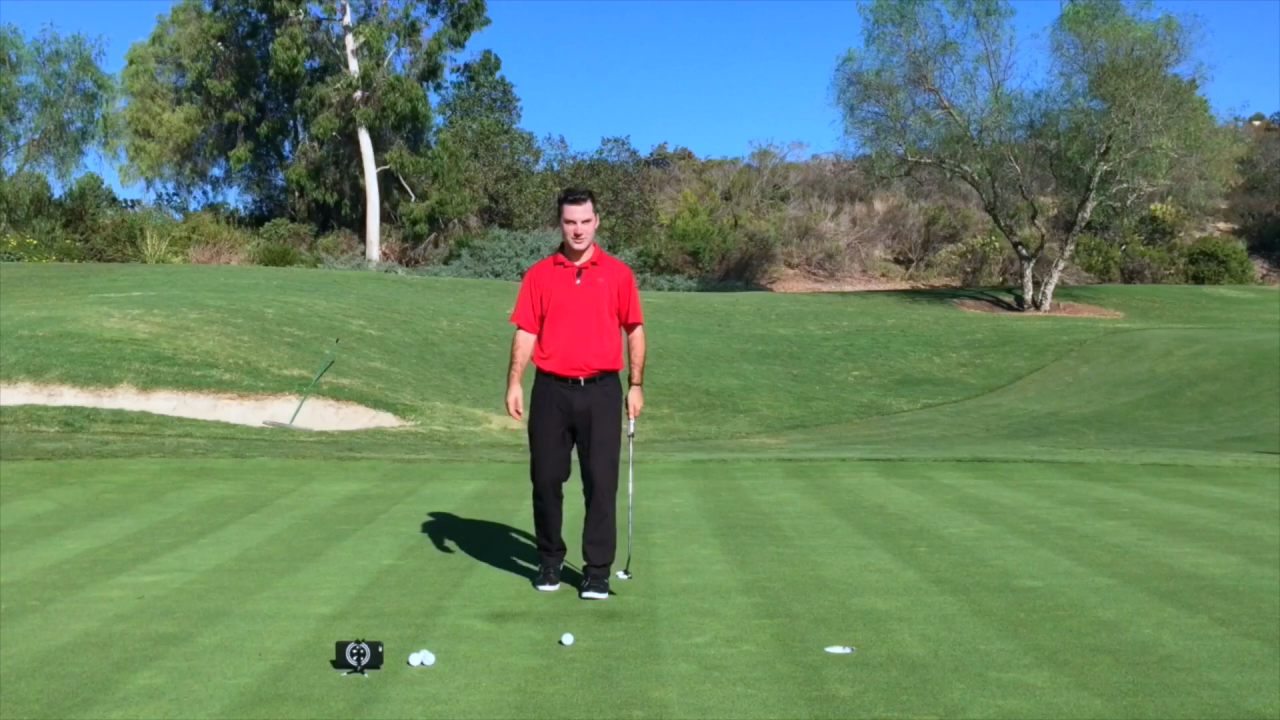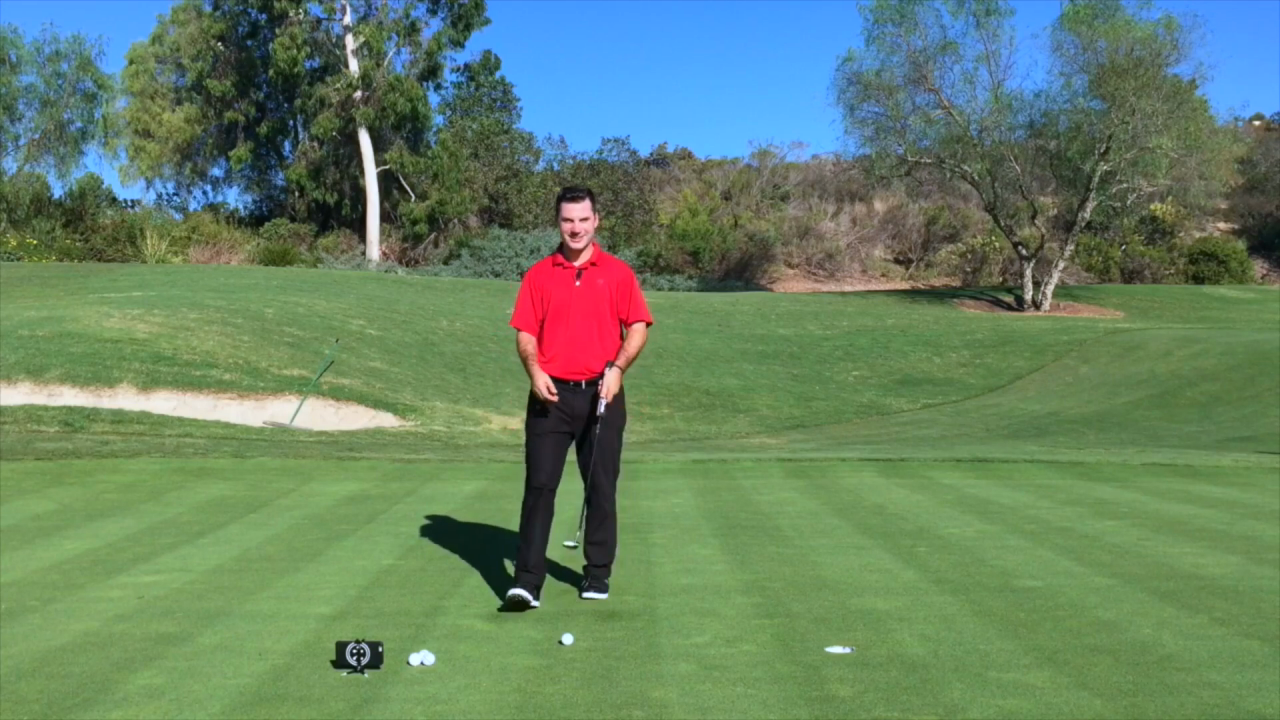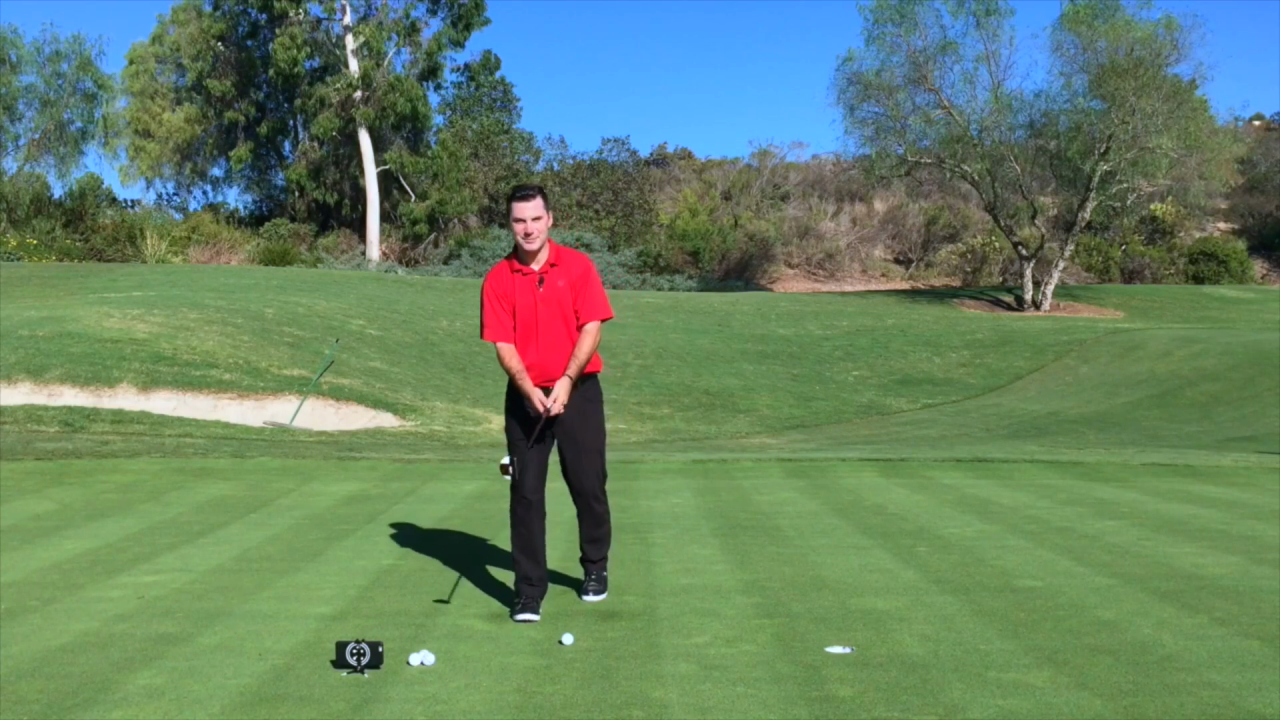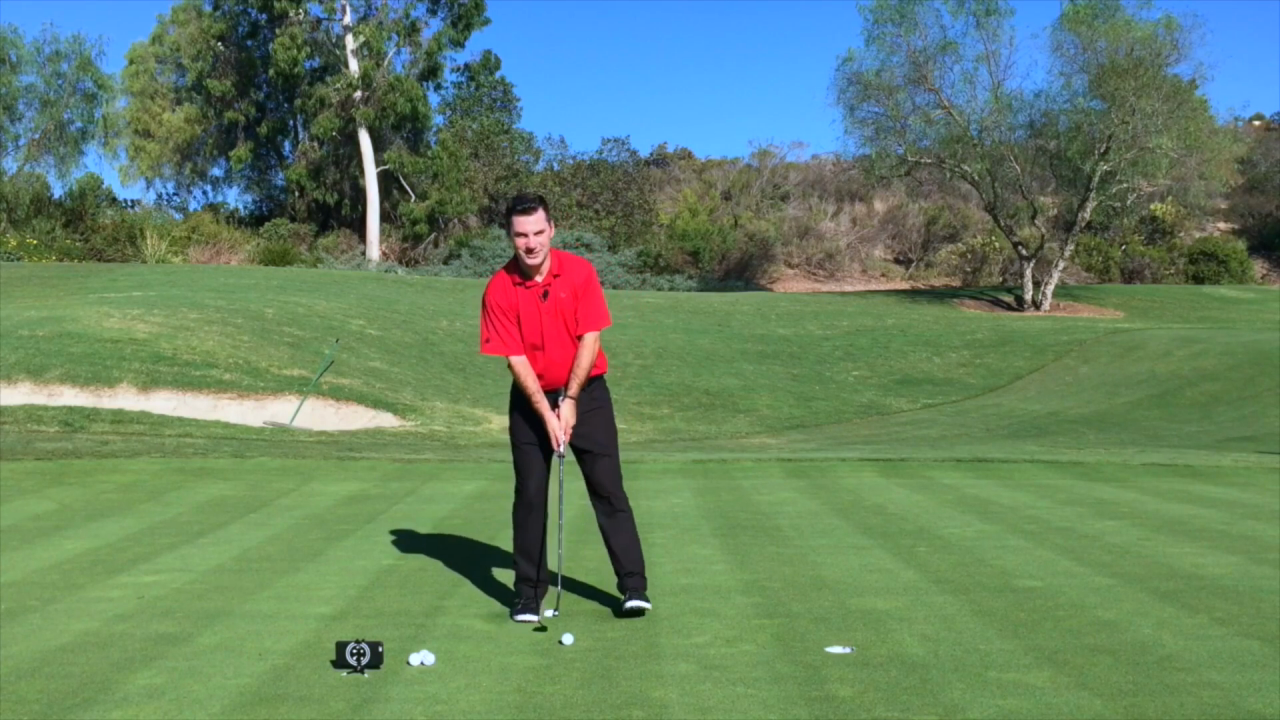
dt=0.5s
person 1, frame 1
left shoulder: (618, 273)
right shoulder: (539, 274)
left elbow: (634, 330)
right elbow: (526, 332)
left wrist: (636, 384)
right wrist: (514, 382)
left hip: (601, 391)
right hip: (551, 390)
left knee: (600, 482)
right knee: (546, 479)
left ankle: (597, 570)
right ankle: (551, 557)
person 1, frame 2
left shoulder: (618, 272)
right shoulder: (538, 274)
left elbow: (637, 328)
right elbow: (526, 332)
left wrist: (618, 369)
right wrist: (533, 371)
left hip: (601, 393)
right hip: (550, 394)
left knee: (601, 486)
right knee: (539, 484)
left ankle: (598, 571)
right ankle: (528, 579)
person 1, frame 3
left shoulder: (579, 266)
right shoulder: (497, 279)
left elbow: (592, 327)
right elbow: (503, 345)
left wrist: (567, 380)
right wrist: (530, 391)
left hip: (578, 391)
right hip: (525, 397)
left knee: (588, 486)
right knee: (526, 493)
left ankle: (595, 565)
right ankle: (529, 589)
person 1, frame 4
left shoulder: (581, 272)
right shoulder: (498, 289)
left elbow: (591, 339)
right elbow: (515, 358)
left wrist: (569, 399)
right wrist: (546, 412)
left hip: (587, 392)
right hip: (531, 399)
left knee: (608, 488)
right knee: (530, 494)
left ankle: (633, 583)
right ankle: (529, 589)
